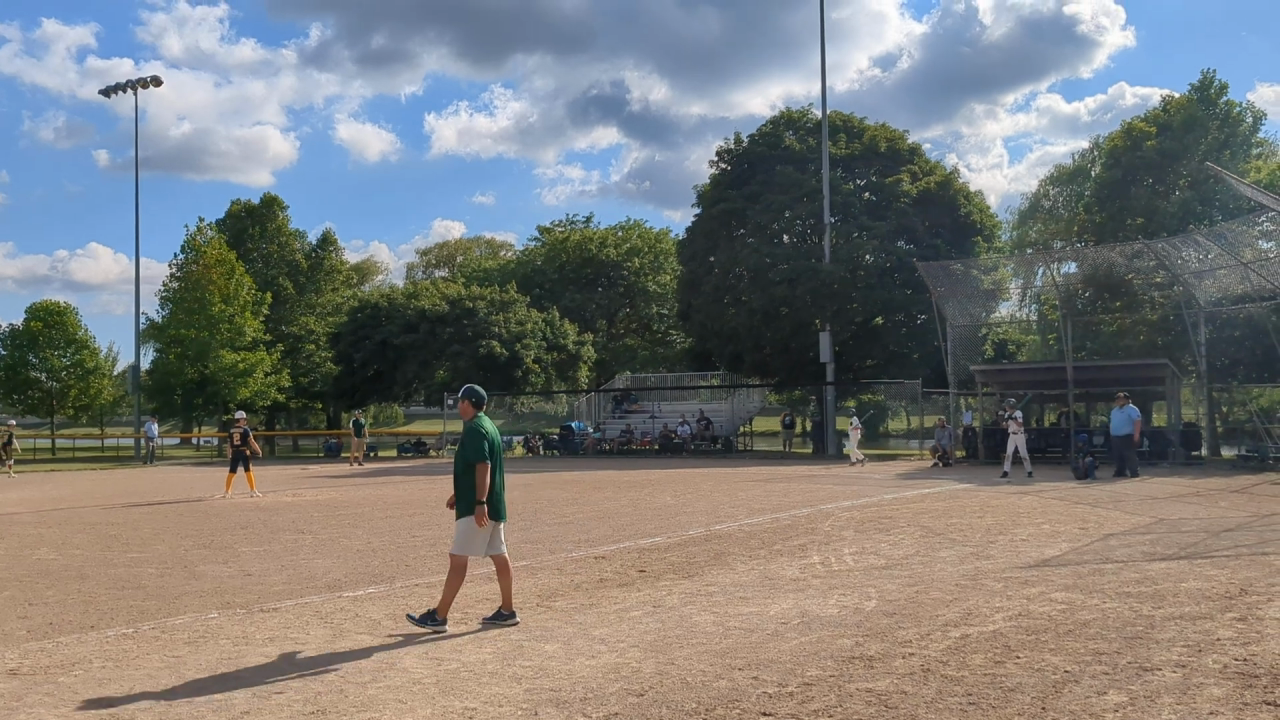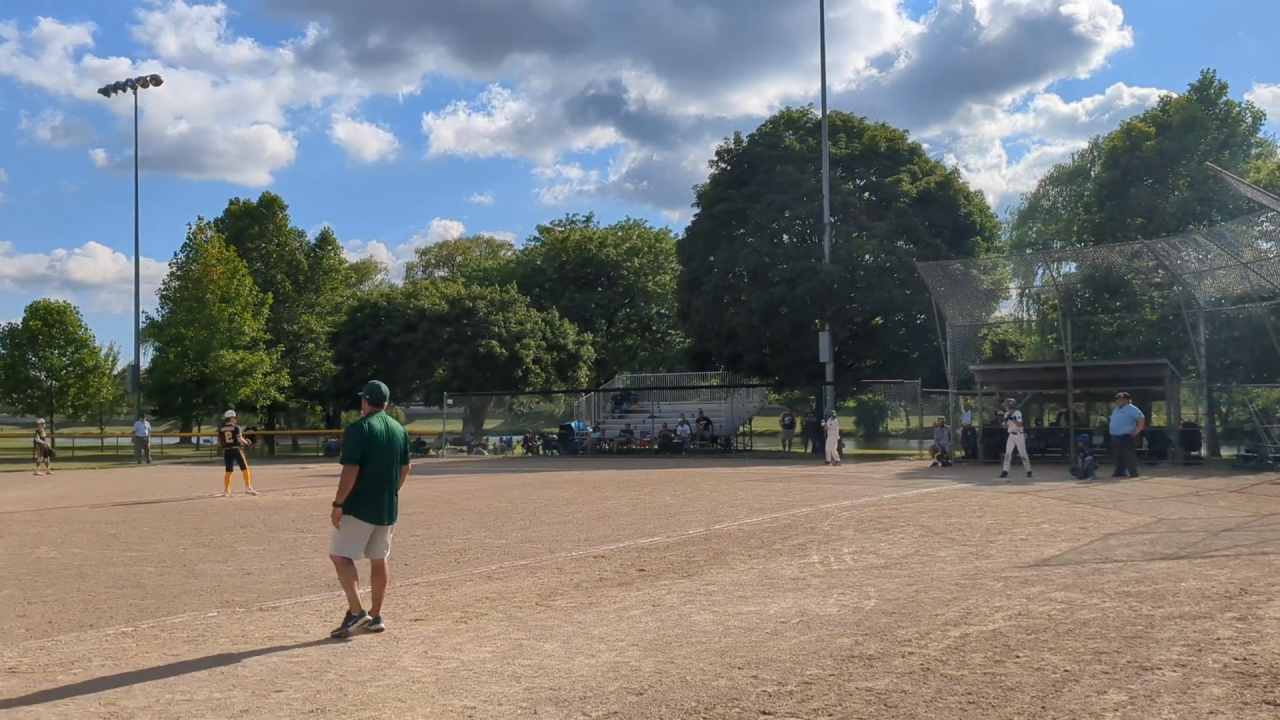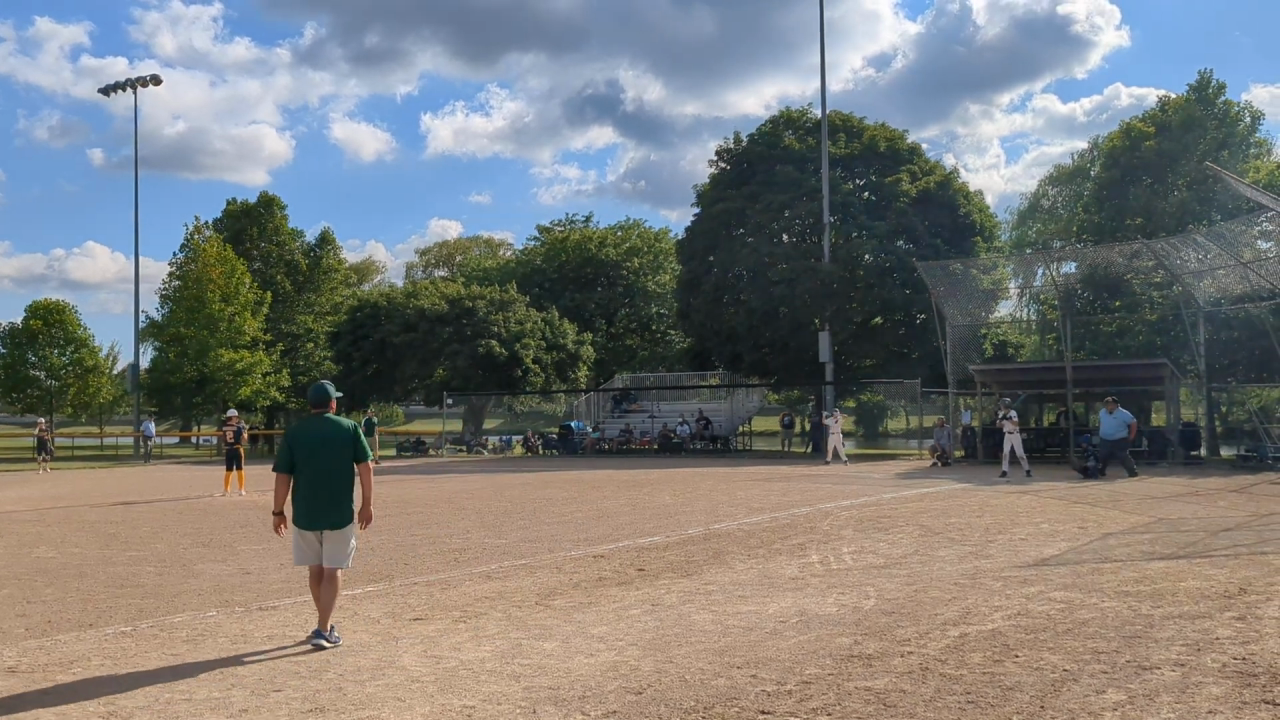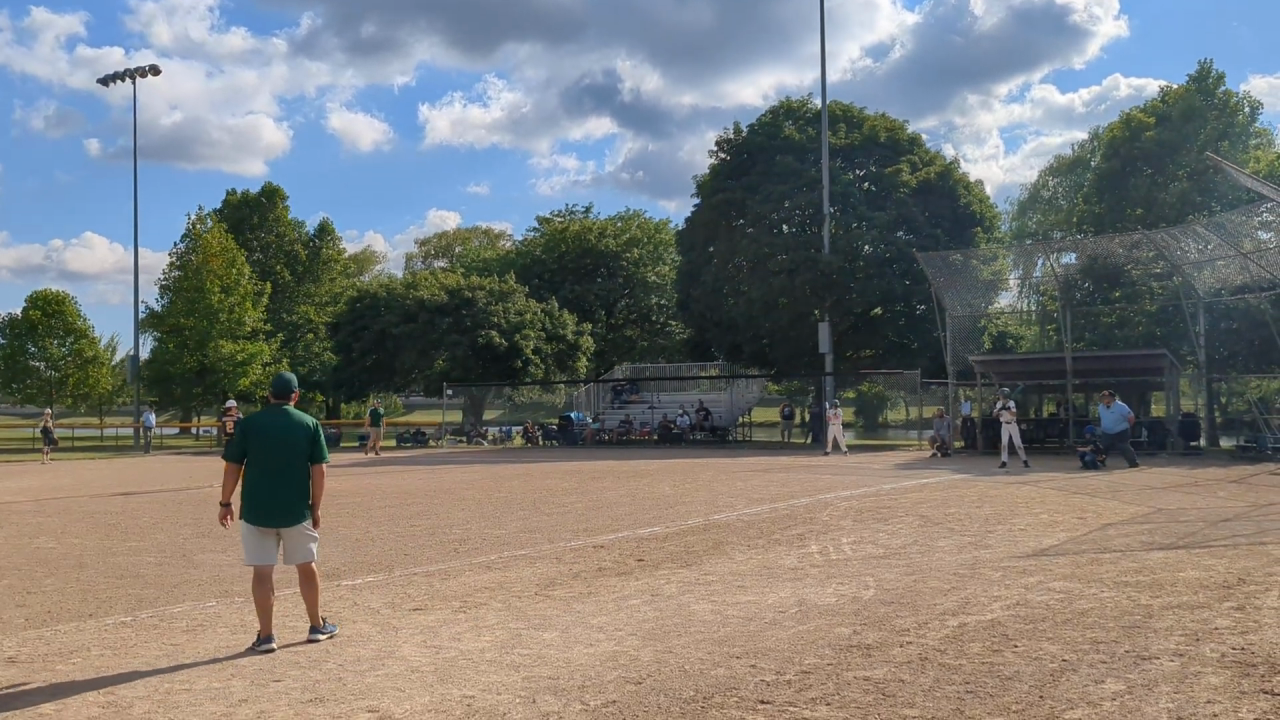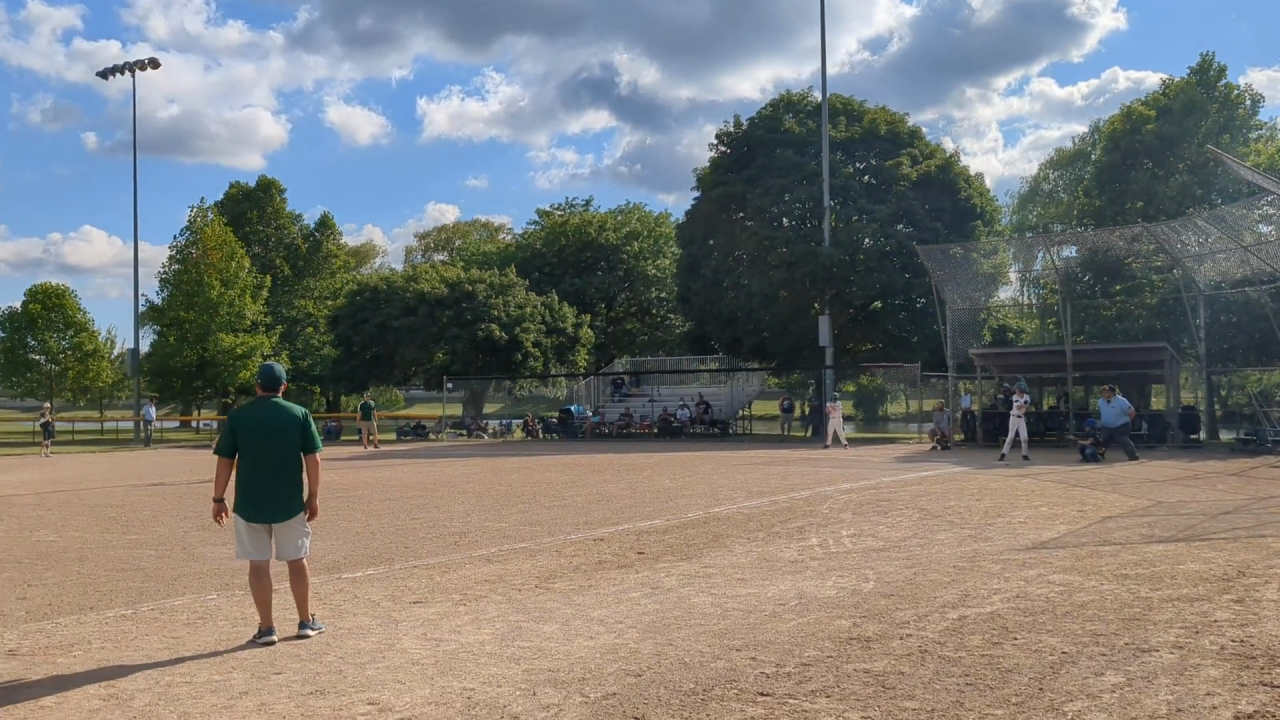
dt=1s
person 1, frame 1
left shoulder: (474, 429)
right shoulder: (487, 426)
left elbow: (482, 468)
left wrist: (480, 503)
right wrist: (457, 495)
left hip: (476, 507)
right hip: (493, 505)
left knee: (458, 558)
right knee: (498, 556)
left ankle: (439, 616)
right ankle: (507, 611)
person 1, frame 2
left shoulder: (359, 428)
right shoulder: (399, 429)
left elbow: (350, 470)
right elbow: (405, 469)
left wrist: (337, 503)
left hip: (358, 507)
right hip: (387, 508)
left knee: (341, 557)
right knee: (378, 560)
left ankle: (355, 611)
right ankle: (375, 616)
person 1, frame 3
left shoulder: (293, 433)
right shoulder: (349, 428)
left elbow: (282, 476)
right elbow: (365, 467)
left wrist: (278, 512)
right wrist: (366, 503)
left hip: (305, 514)
right hip: (340, 513)
left knee: (316, 570)
right knee: (332, 571)
left ankle: (325, 625)
right ankle: (323, 631)
person 1, frame 4
left shoulder: (248, 423)
right shoulder: (309, 424)
left elbow: (233, 467)
right elbow: (319, 470)
left wrist: (225, 503)
right wrist: (315, 507)
left hip: (256, 510)
right hip: (296, 510)
left knee: (262, 571)
right knee: (306, 565)
left ankle: (266, 635)
right ankle: (317, 625)
person 1, frame 5
left shoulder: (237, 417)
right shoulder: (300, 415)
left elbow: (225, 461)
right elbow: (313, 459)
left wrist: (218, 499)
right wrist: (313, 497)
left hip: (250, 504)
right hip: (290, 503)
left knee: (258, 565)
right knee: (297, 561)
left ankle: (267, 628)
right ankle: (306, 622)
